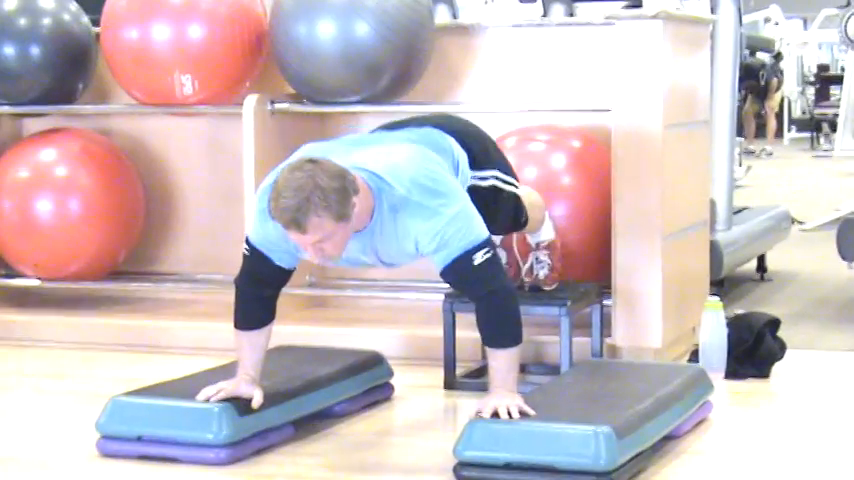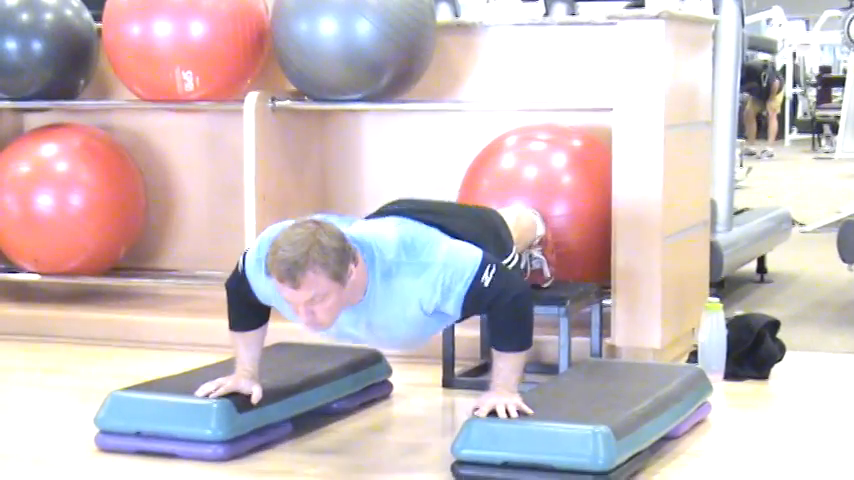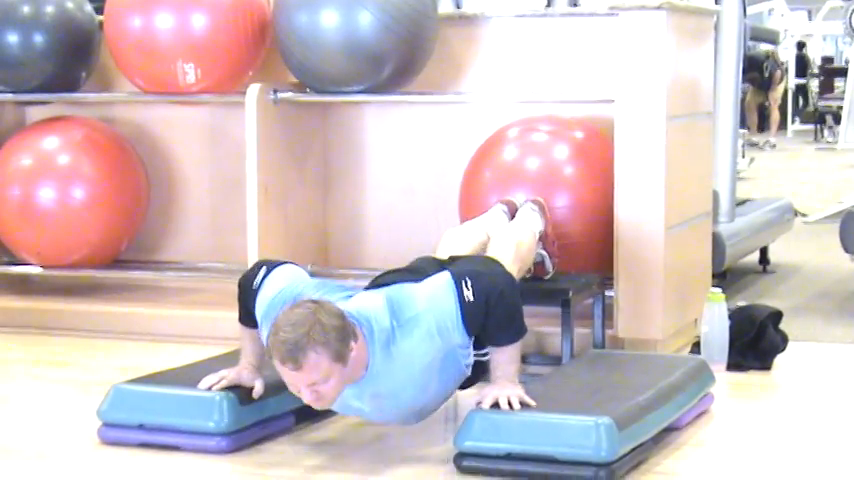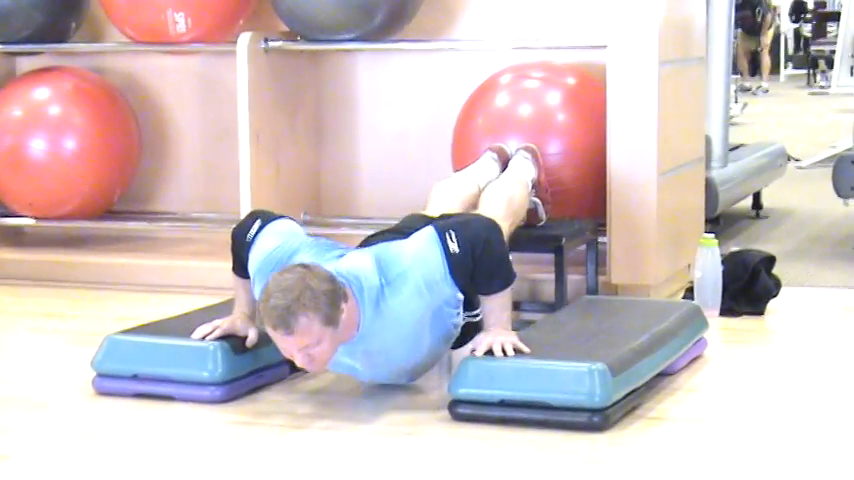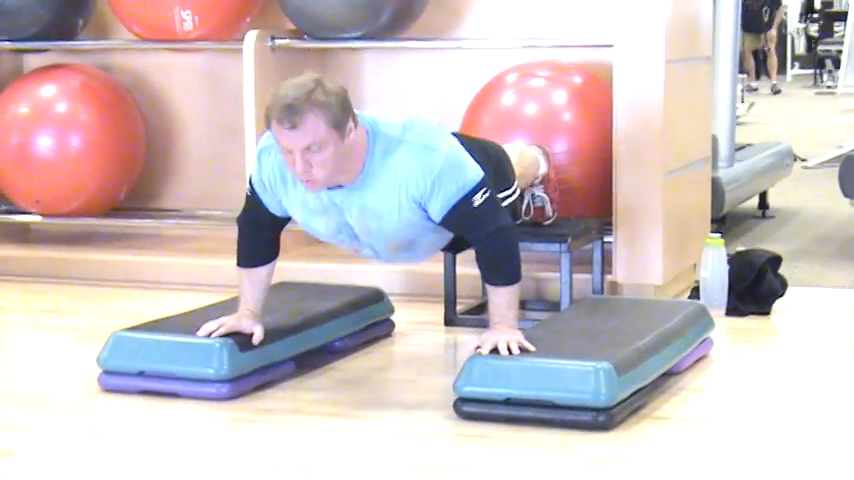
dt=0.5s
person 1, frame 1
left shoulder: (421, 198)
right shoulder: (276, 198)
left elbow: (491, 288)
right elbow: (256, 283)
left wrist: (504, 389)
right wrist: (246, 377)
left hip: (460, 153)
left knee: (514, 217)
left ankle: (543, 239)
right ankle: (494, 243)
person 1, frame 2
left shoulder: (415, 266)
right shoulder: (273, 253)
left elbow: (513, 295)
right elbow: (240, 289)
left wrist: (504, 388)
right wrist: (246, 372)
left hip: (459, 244)
left knee: (501, 232)
left ankle: (530, 222)
right ankle: (510, 217)
person 1, frame 3
left shoulder: (409, 332)
right shoulder: (280, 306)
left elbow: (499, 289)
left wrist: (506, 379)
right wrist: (248, 365)
right hip: (392, 286)
left knee: (504, 261)
right knee: (447, 254)
left ankle: (531, 219)
right ankle: (498, 214)
person 1, frame 4
left shoulder: (400, 294)
right shoulder: (270, 265)
left elbow: (484, 239)
right elbow: (252, 226)
left wrist: (497, 327)
right wrist: (243, 316)
left knee: (494, 213)
right knee: (440, 205)
left ankle: (524, 167)
right ankle: (489, 163)
person 1, frame 5
left shoulder: (423, 156)
right shoulder: (273, 158)
left elbow: (495, 235)
right elbow: (257, 225)
left wrist: (504, 325)
right wrist: (248, 312)
left knee: (511, 167)
left ankle: (535, 163)
